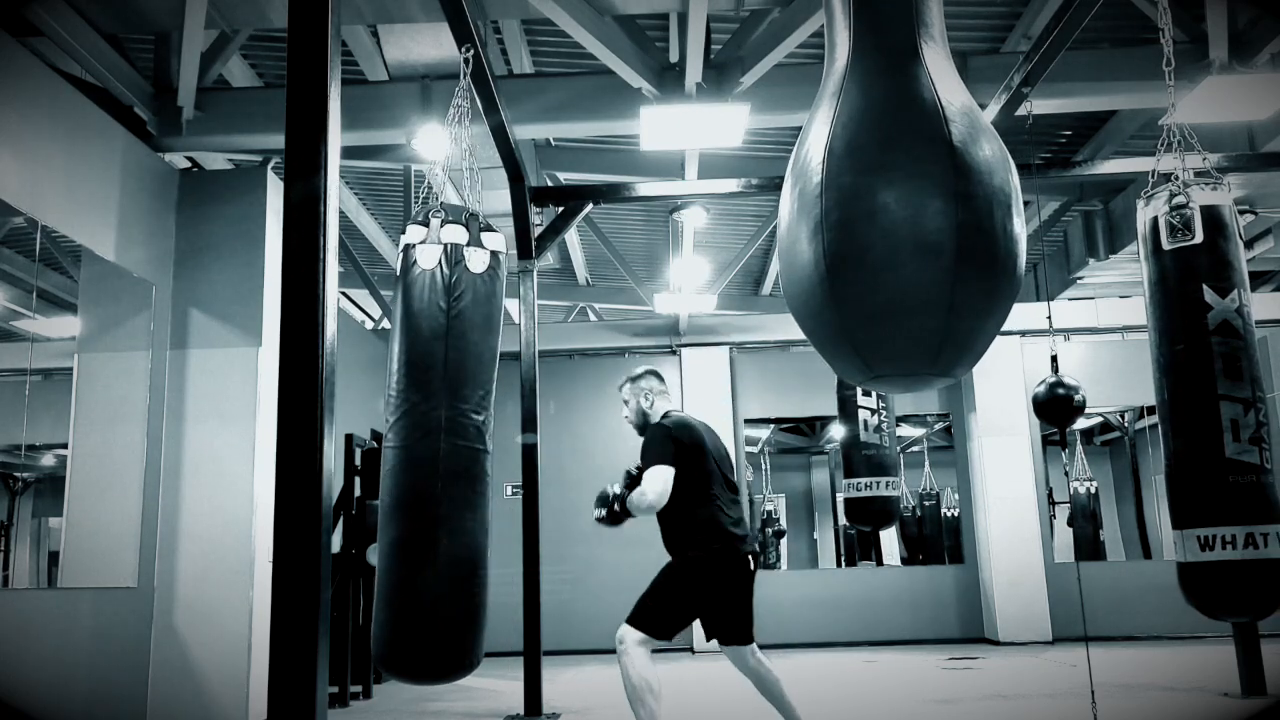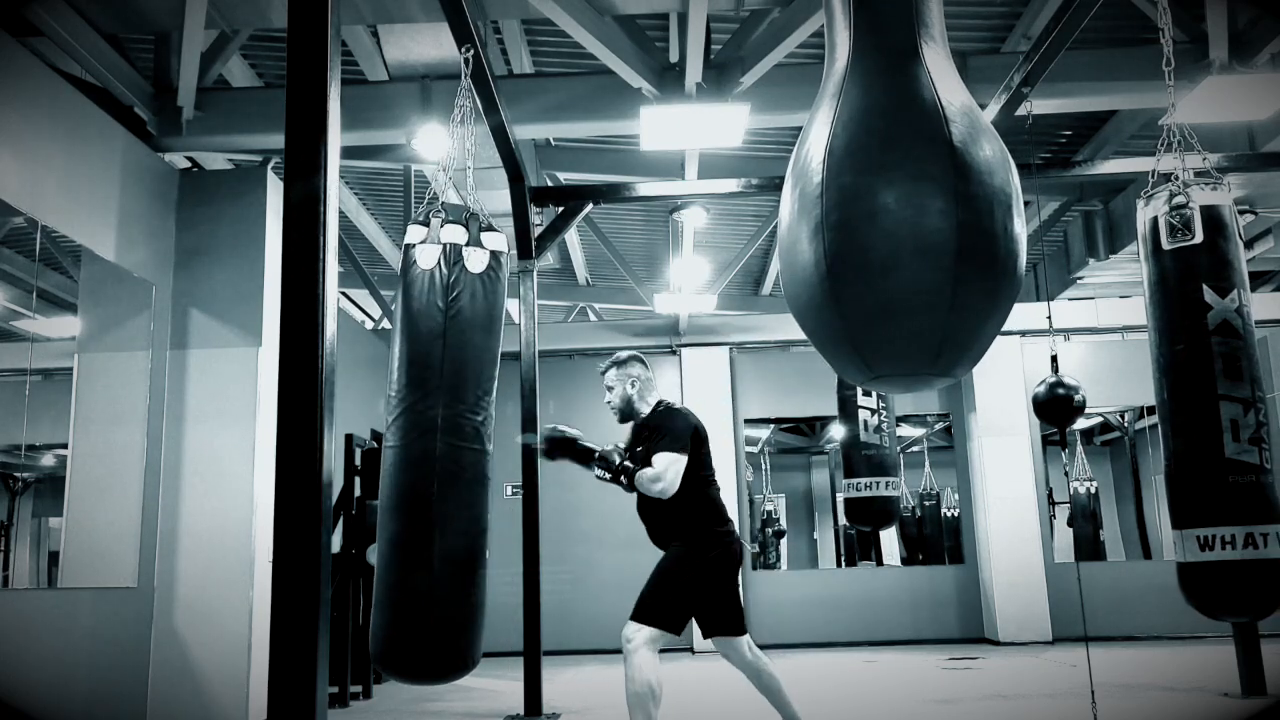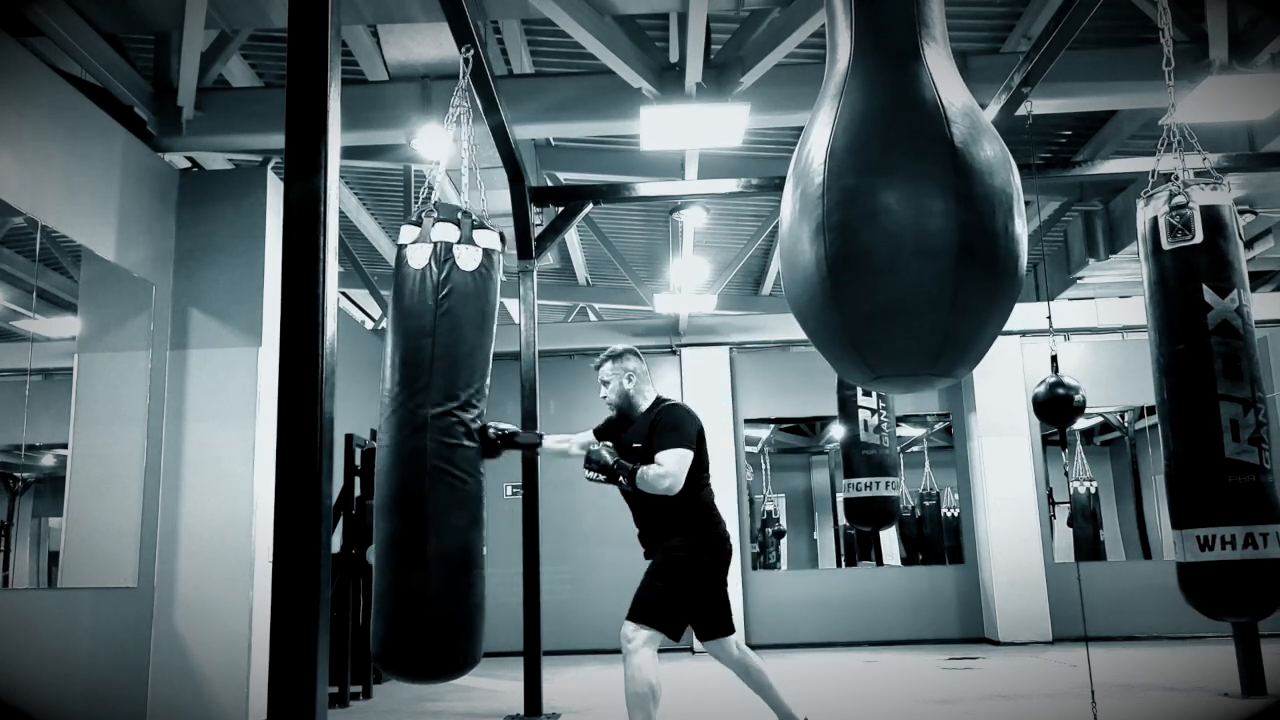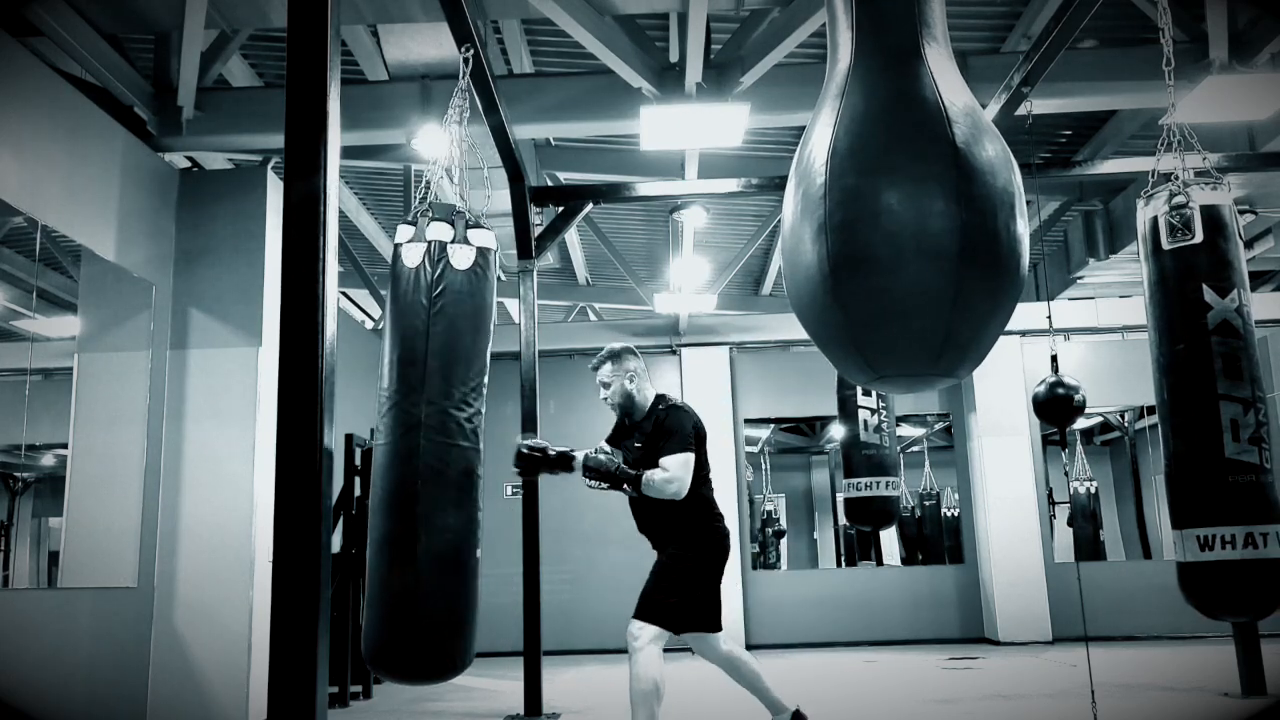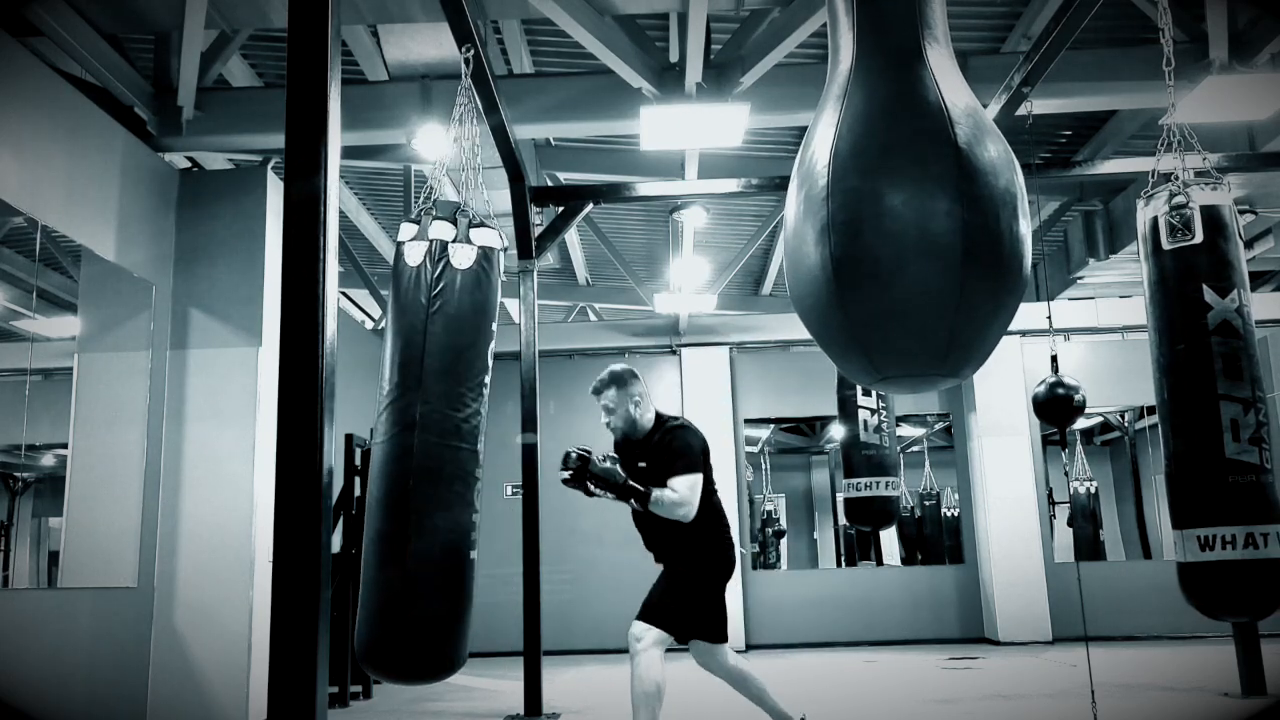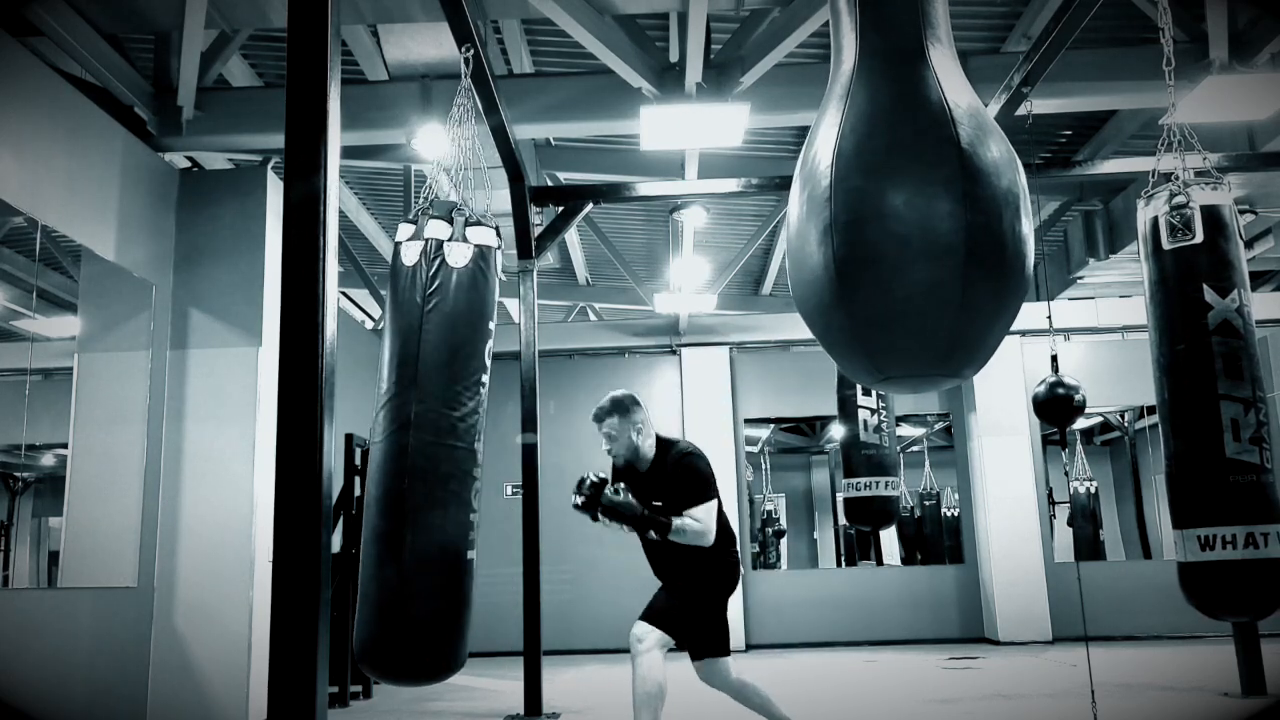
dt=0.1s
person 1, frame 1
left shoulder: (663, 430)
right shoulder: (699, 432)
left elbow: (654, 498)
left wrist: (619, 504)
left hip: (705, 557)
right hip: (736, 555)
left knee: (631, 641)
right knee: (741, 651)
person 1, frame 2
left shoulder: (671, 419)
right shoulder: (646, 426)
left elbow: (663, 483)
right elbow: (626, 463)
left wrist: (621, 472)
left hip: (698, 549)
right hip: (716, 548)
left knee: (637, 639)
right knee: (736, 646)
person 1, frame 3
left shoulder: (673, 416)
right shoulder: (624, 422)
left elbow: (669, 479)
right elbow: (575, 445)
left wrist: (613, 468)
right wrist: (510, 437)
left hip: (691, 545)
right hip: (686, 547)
left knee: (636, 639)
right knee: (724, 645)
person 1, frame 4
left shoulder: (673, 416)
right shoulder: (630, 422)
left elbow: (674, 485)
right elbow: (595, 460)
left wrist: (617, 474)
right wrist: (550, 457)
left hip: (695, 544)
right hip: (685, 546)
left knee: (643, 636)
right knee: (707, 643)
person 1, frame 5
left shoulder: (678, 435)
right shoulder: (625, 441)
left elbow: (684, 508)
right elbow: (613, 490)
left wrist: (624, 487)
right wrist: (585, 475)
left hip: (703, 555)
right hip: (682, 559)
left knee: (643, 639)
right knee: (714, 657)
person 1, frame 6
left shoulder: (685, 461)
right shoulder: (626, 465)
left elbow: (704, 534)
right elbow: (624, 515)
left wrist: (641, 518)
right wrist: (604, 502)
left hip: (709, 572)
right hip: (683, 575)
left knee: (645, 640)
right knee: (714, 672)
